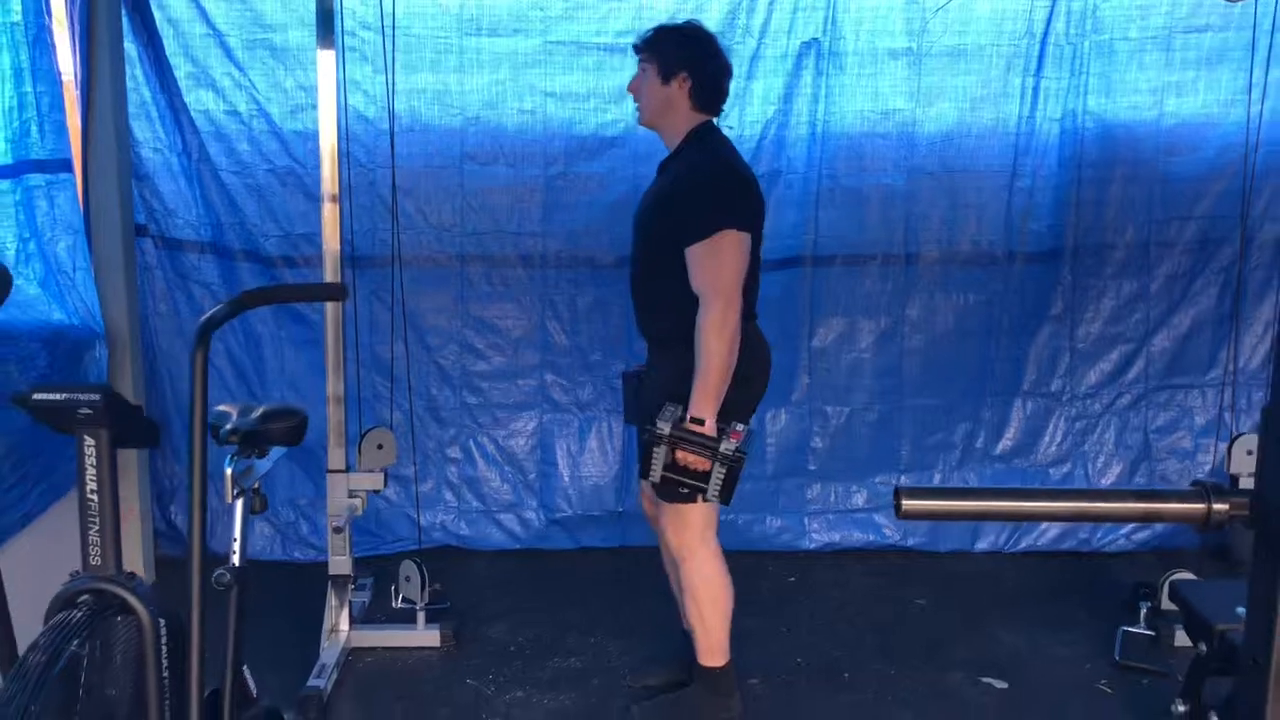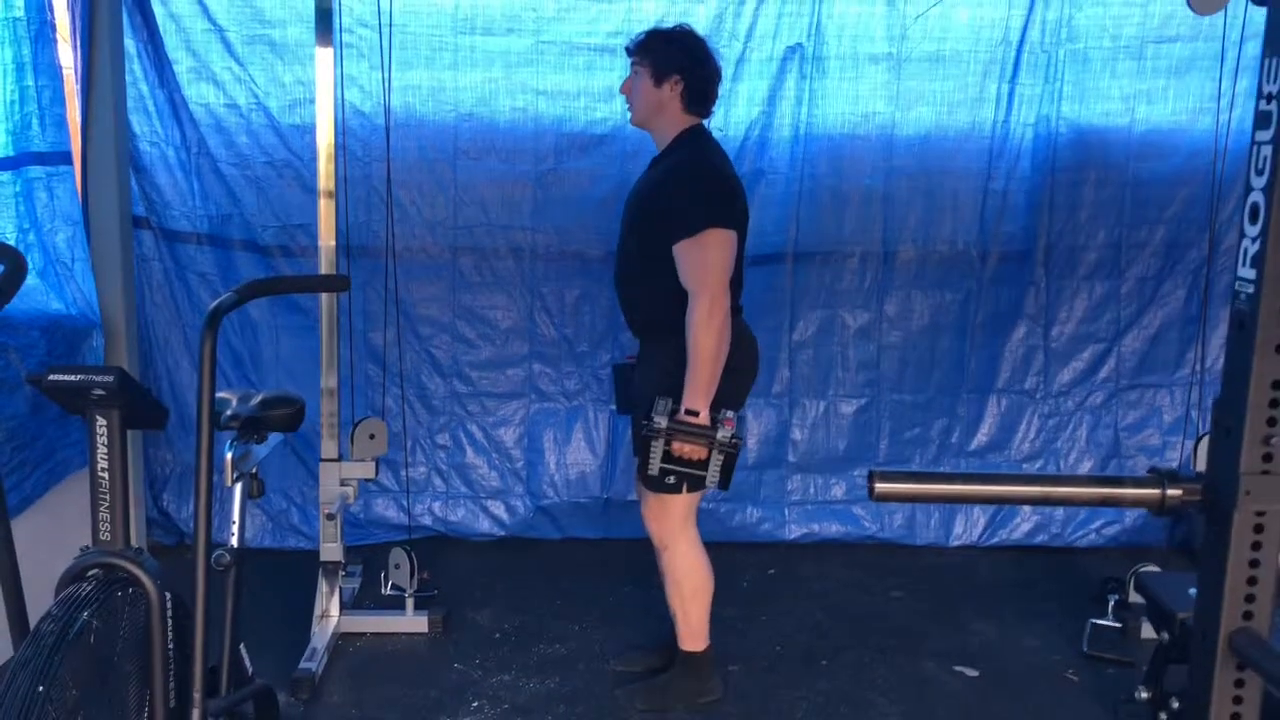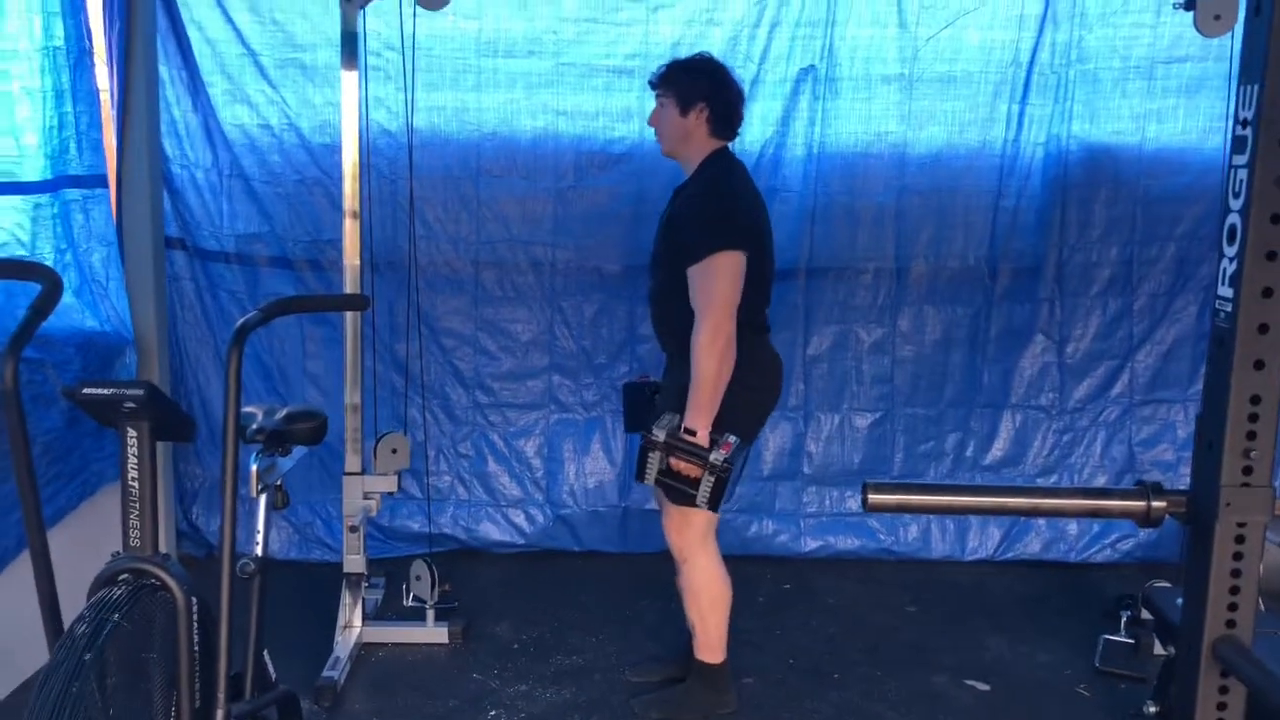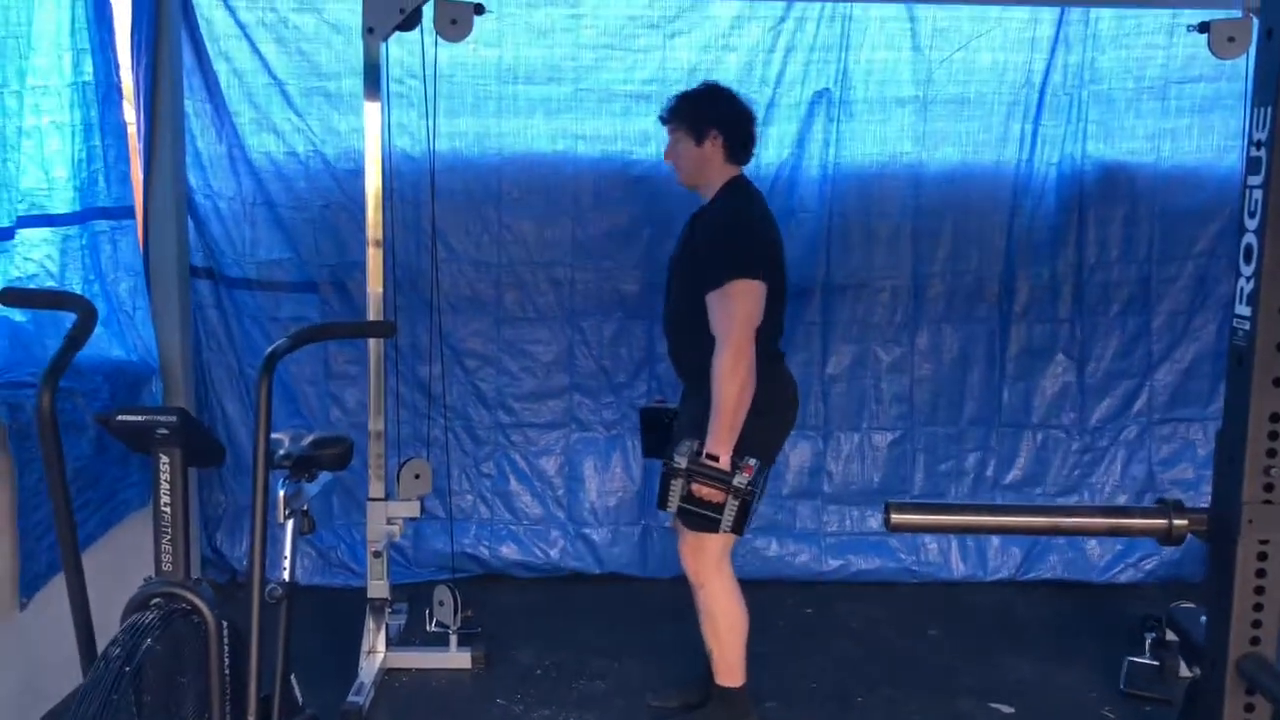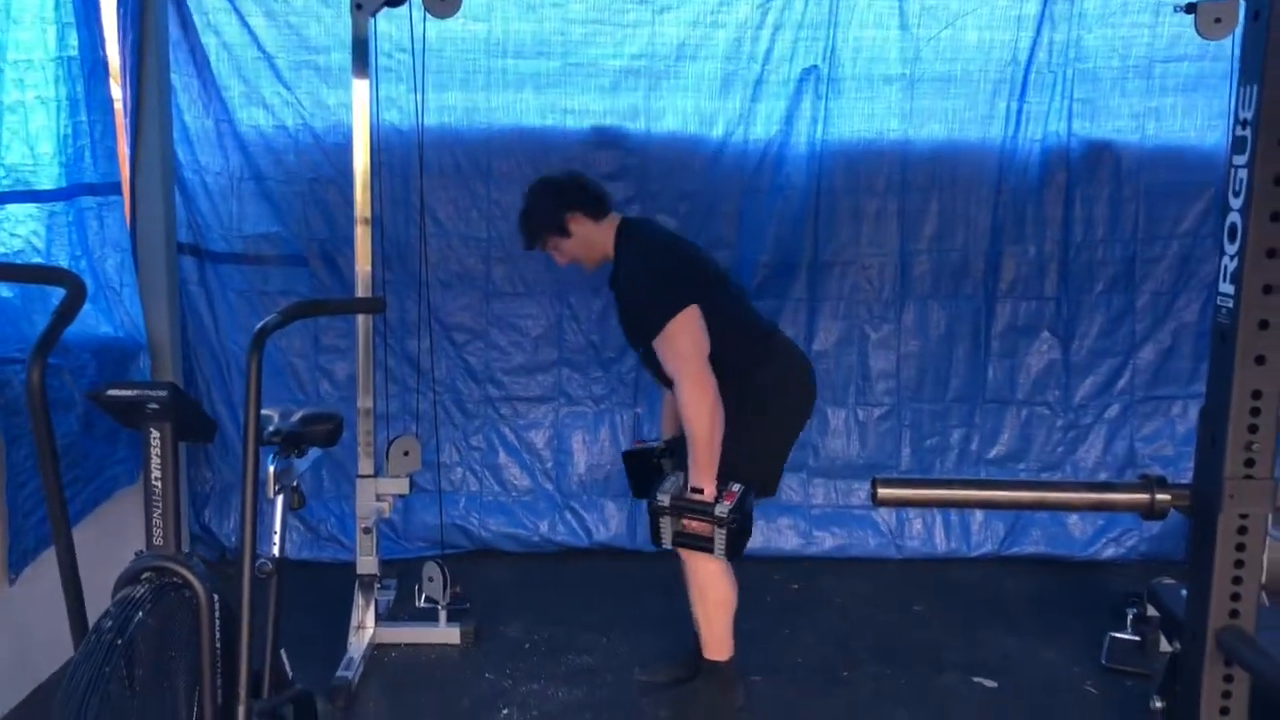
dt=0.7s
person 1, frame 1
left shoulder: (712, 174)
right shoulder: (685, 164)
left elbow: (720, 306)
left wrist: (702, 413)
left hip: (707, 372)
right hip: (676, 364)
left knee: (688, 530)
right knee: (662, 511)
right ankle: (698, 654)
person 1, frame 2
left shoulder: (696, 173)
right shoulder: (675, 163)
left elbow: (710, 300)
left wrist: (696, 406)
left hip: (694, 365)
right hip: (669, 357)
left knee: (667, 517)
right knee: (661, 508)
right ankle: (683, 641)
person 1, frame 3
left shoulder: (713, 196)
right shoulder: (712, 186)
left elbow: (716, 323)
left wrist: (696, 423)
right wrist: (680, 398)
left hip: (724, 382)
right hip: (707, 375)
left knee: (688, 530)
right knee: (678, 517)
right ankle: (699, 652)
person 1, frame 4
left shoulder: (734, 222)
right shoulder: (722, 214)
left elbow: (736, 350)
left wrist: (717, 449)
right wrist: (696, 420)
left hip: (738, 410)
right hip: (714, 401)
left knee: (703, 554)
right knee: (697, 545)
person 1, frame 5
left shoulder: (643, 269)
right shoulder: (640, 250)
left elbow: (695, 381)
right elbow: (677, 366)
left wrist: (703, 483)
right wrist: (669, 442)
left hip: (767, 391)
right hip: (761, 382)
right ankle: (707, 654)
